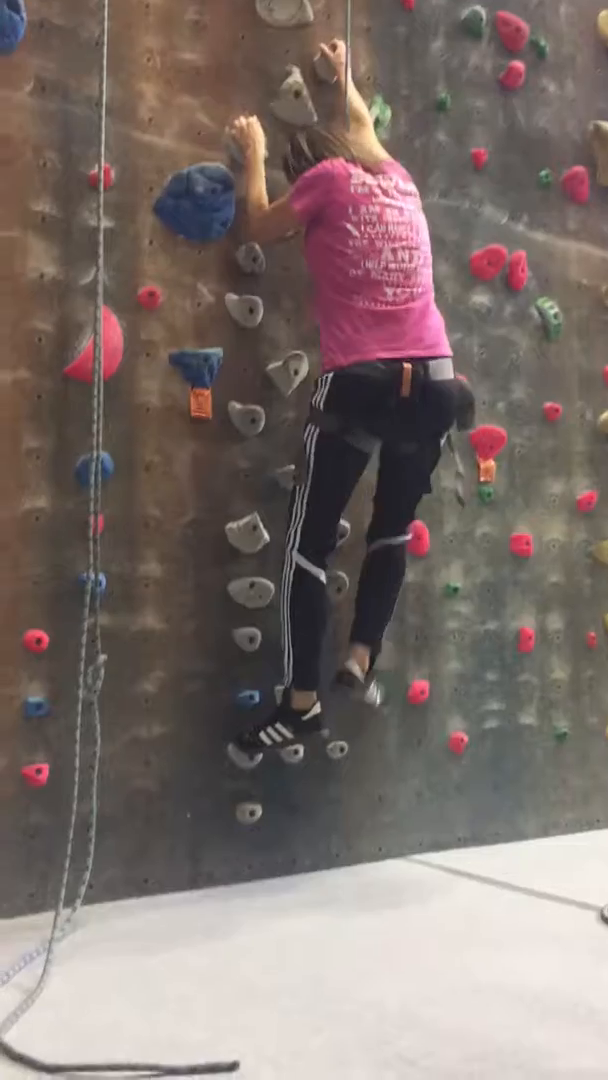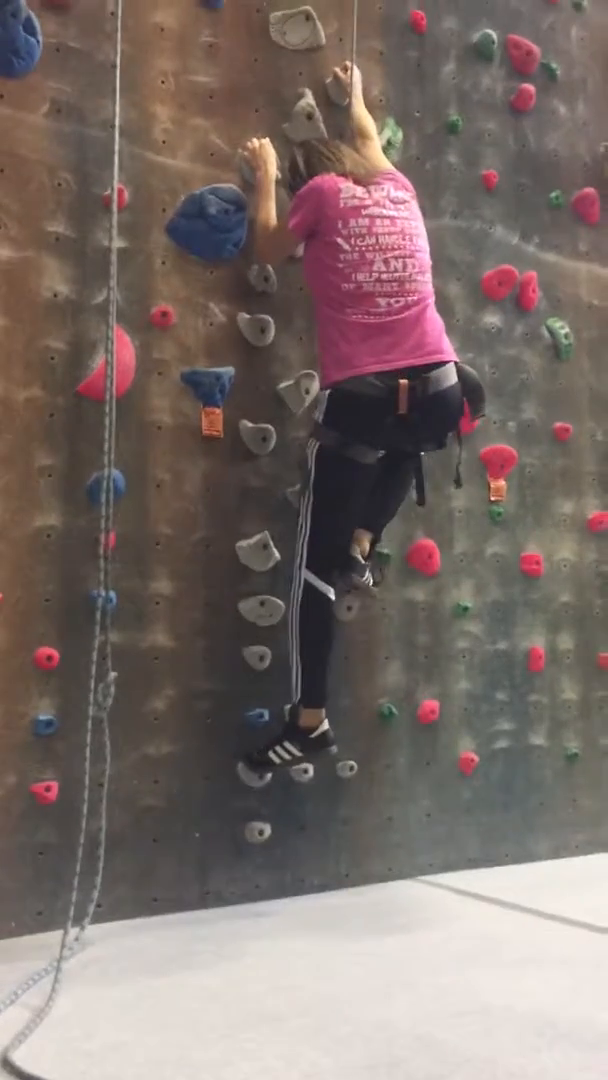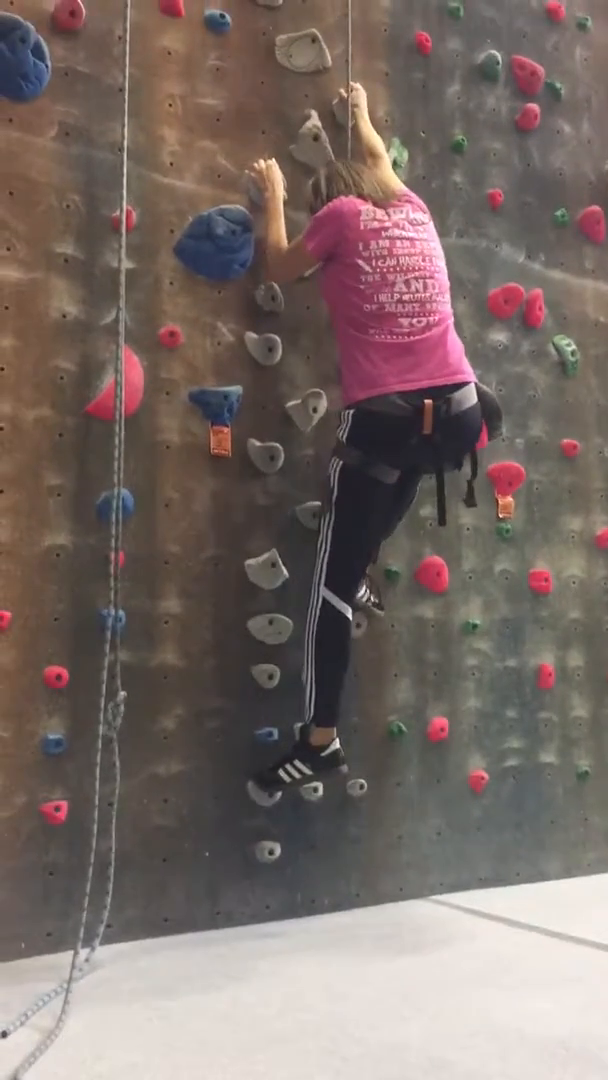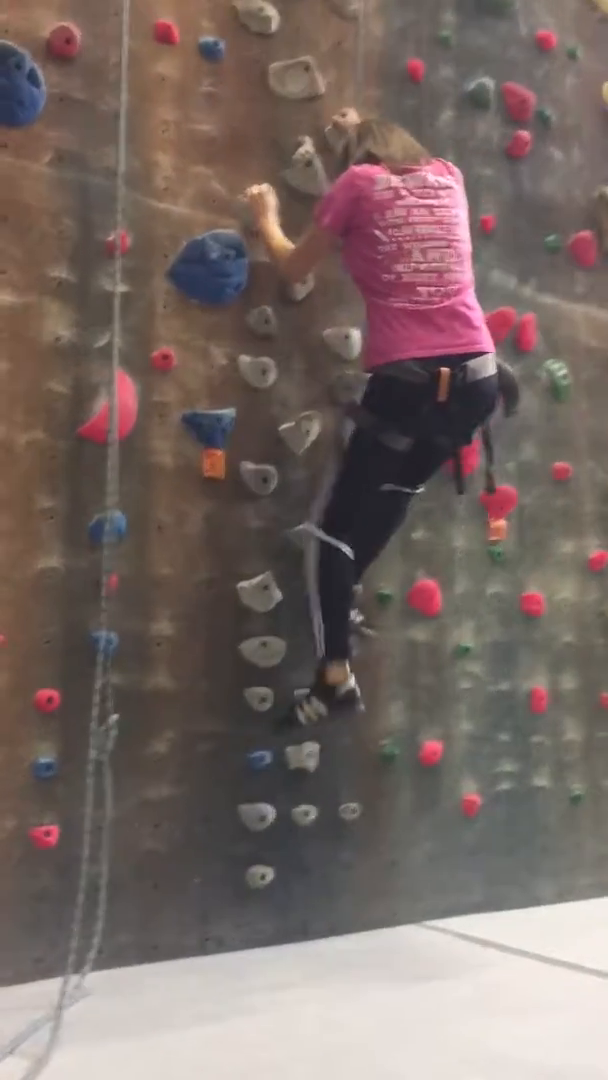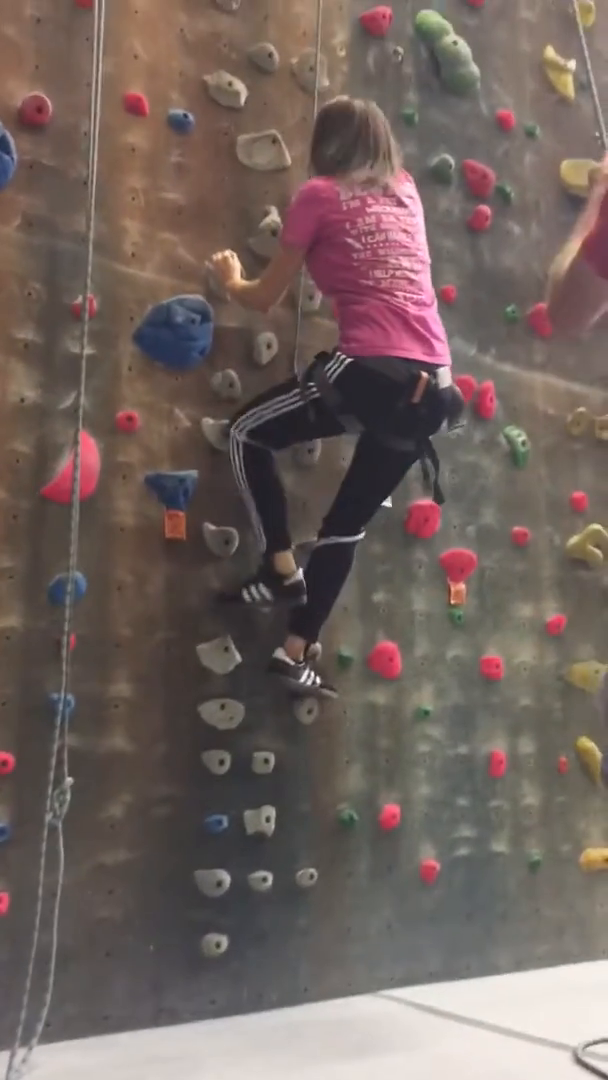
dt=0.5s
person 1, frame 1
left shoulder: (330, 179)
right shoulder: (400, 181)
left elbow: (260, 226)
right elbow: (362, 126)
left wrist: (254, 152)
right wrist: (344, 75)
left hip: (360, 384)
right hip: (432, 382)
left knee: (307, 546)
right knee: (393, 532)
left ankle: (300, 705)
right ankle: (361, 663)
person 1, frame 2
left shoulder: (322, 193)
right shoulder: (399, 189)
left elbow: (268, 249)
right elbow: (370, 141)
left wrist: (264, 175)
right wrist: (355, 93)
left hip: (359, 397)
right hip: (436, 390)
left knee: (313, 564)
right knee: (405, 441)
left ankle: (309, 722)
right ankle: (362, 545)
person 1, frame 3
left shoulder: (342, 214)
right shoulder: (414, 210)
left elbow: (279, 267)
right elbow: (378, 161)
left wrist: (273, 196)
right wrist: (360, 112)
left hip: (383, 417)
right hip: (457, 411)
left knee: (330, 584)
right knee: (403, 467)
left ankle: (319, 740)
right ankle: (364, 572)
person 1, frame 4
left shoulder: (359, 181)
right shoulder: (447, 175)
left elbow: (293, 267)
left wrist: (266, 217)
right wrist: (363, 130)
left hip: (403, 381)
right hip: (477, 377)
left knee: (333, 528)
right knee: (398, 483)
left ankle: (334, 675)
right ankle: (341, 595)
person 1, frame 5
left shoulder: (319, 194)
right shoulder: (404, 189)
left elbow: (266, 297)
left wrist: (231, 280)
left hip: (369, 371)
right hip: (431, 383)
left knee: (248, 434)
right knee: (347, 524)
left ankle: (282, 568)
right ankle: (299, 650)
